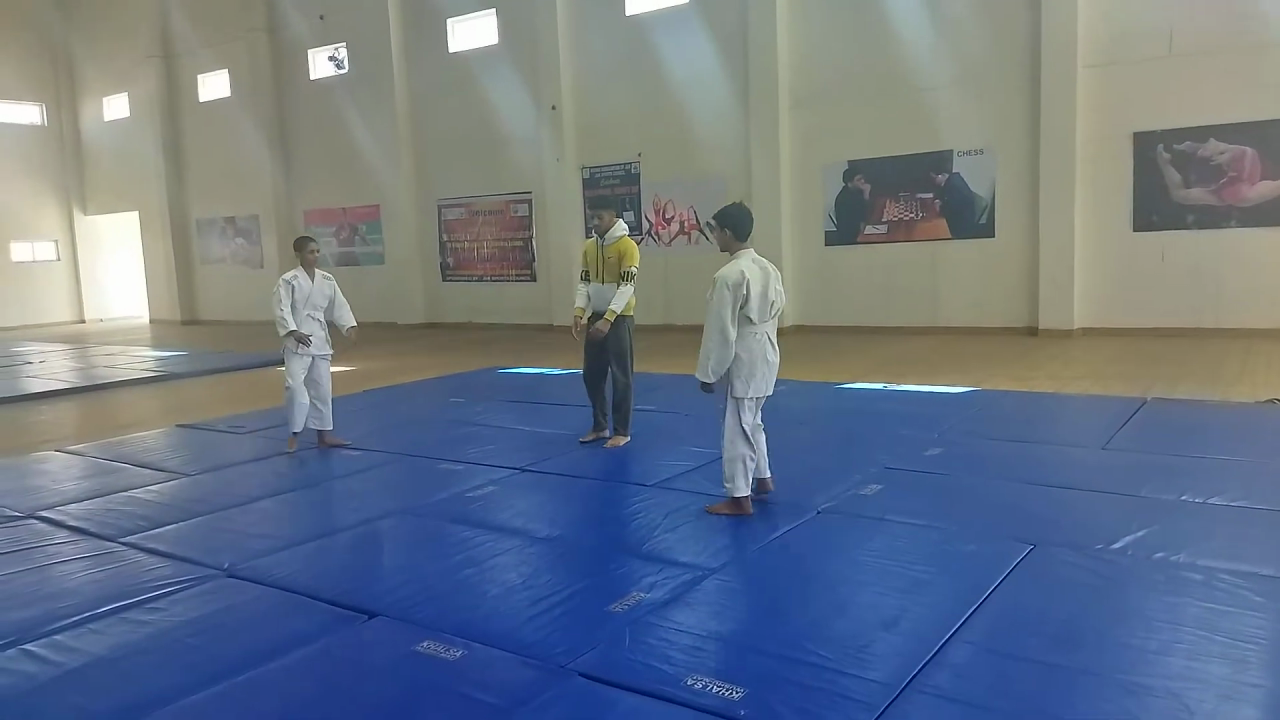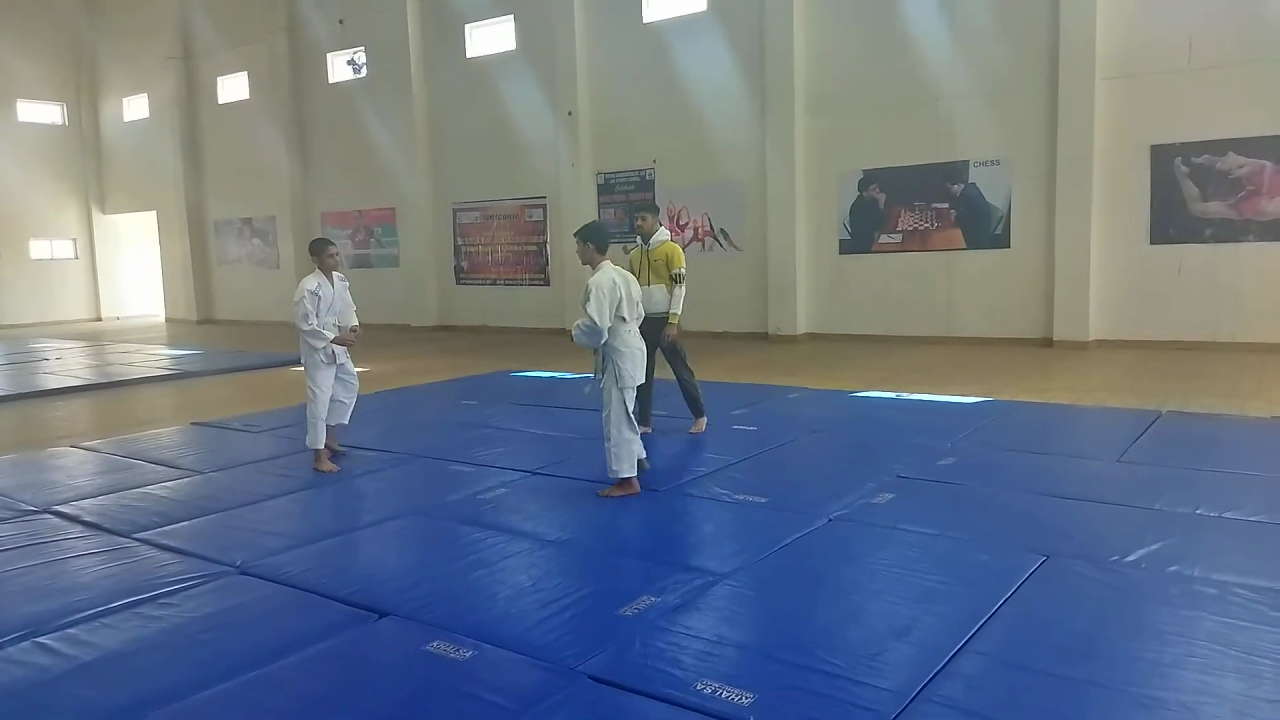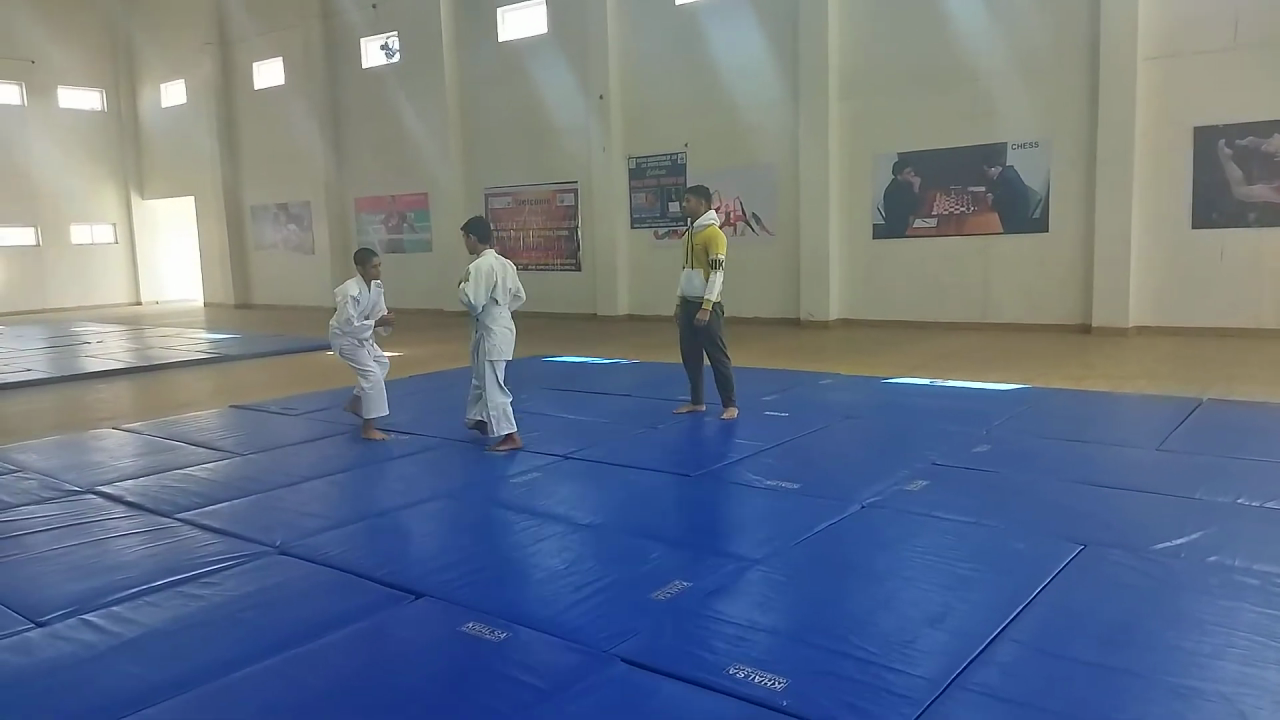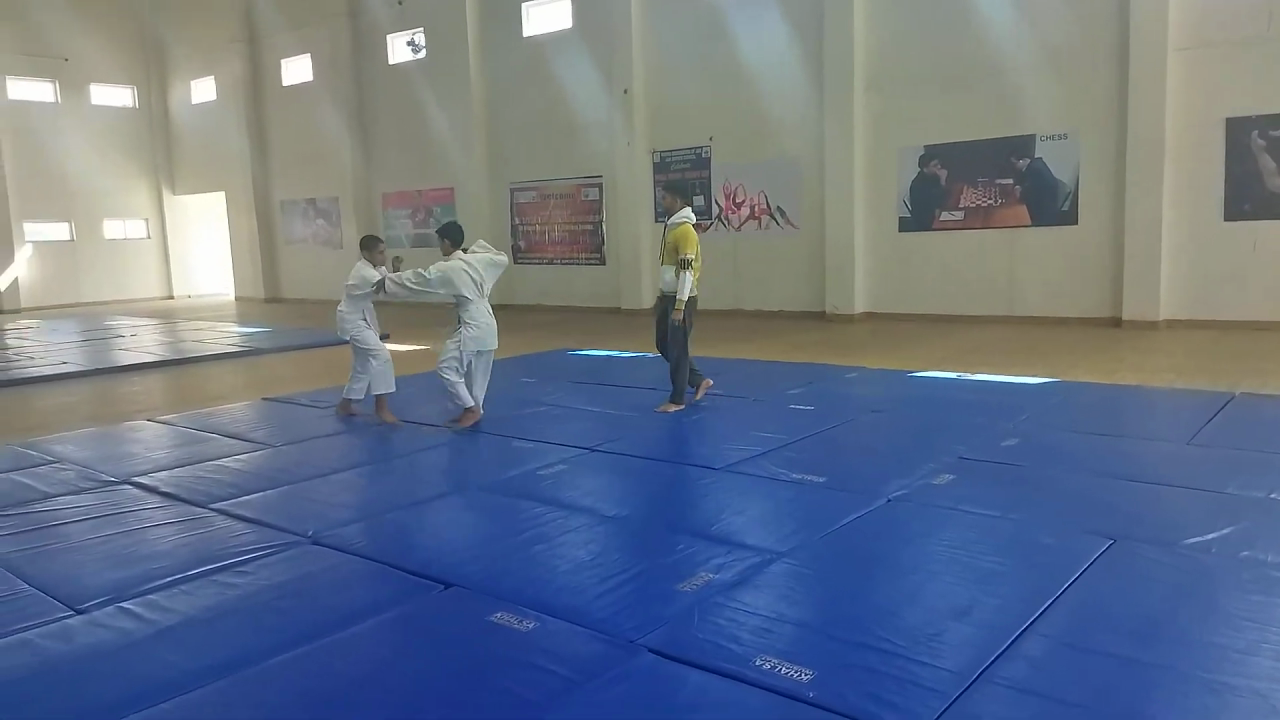
dt=1s
person 1, frame 1
left shoulder: (729, 275)
right shoulder: (768, 268)
left elbow: (720, 330)
left wrist: (708, 372)
left hip: (742, 358)
right hip: (766, 354)
left knee: (739, 428)
right knee: (749, 423)
left ankle: (740, 498)
right ankle: (762, 477)
person 1, frame 2
left shoulder: (599, 281)
right shoulder: (623, 275)
left elbow: (594, 327)
right elbow: (638, 313)
left wrist: (578, 333)
left hip: (619, 354)
right hip: (629, 347)
left knee: (618, 417)
right knee: (619, 413)
left ankle: (627, 480)
right ankle: (637, 458)
person 1, frame 3
left shoulder: (478, 266)
right shoulder: (505, 264)
left elbow: (472, 302)
right elbow: (519, 297)
left wrist: (463, 287)
left hip: (491, 332)
right hip: (500, 326)
left knee: (493, 385)
right knee: (480, 377)
left ankle: (509, 436)
right ankle: (480, 419)
person 1, frame 4
left shoulder: (445, 269)
right shoulder: (478, 259)
left elbow: (415, 279)
right elbow: (503, 259)
left wrist: (386, 282)
right wrist: (480, 248)
left hip: (472, 325)
right hip: (487, 322)
left knee: (447, 367)
right knee: (478, 373)
left ankle: (469, 408)
right ankle: (472, 409)
person 2, frame 1
left shoulder: (627, 246)
right shoulder: (589, 246)
left elbow: (627, 286)
right elbow: (584, 283)
left wrist: (607, 319)
right wrist: (579, 313)
left hip: (618, 319)
right hip: (596, 318)
left knee: (620, 377)
right knee: (591, 375)
left ankle: (621, 431)
right ankle: (600, 426)
person 2, frame 2
left shoulder: (671, 249)
right shoulder: (635, 255)
left elbow: (679, 288)
left wrist: (672, 322)
left hip: (666, 321)
right hip: (643, 321)
left knee: (681, 371)
right knee: (642, 374)
left ankle: (700, 416)
right ankle: (644, 423)
person 2, frame 3
left shoulder: (714, 234)
right shoulder: (690, 233)
left elbow: (716, 273)
left wrist: (706, 307)
right wrist: (680, 302)
left hip: (706, 306)
right hip: (689, 304)
left knee: (717, 356)
right knee: (690, 355)
left ankle: (730, 404)
right ankle: (697, 401)
person 2, frame 4
left shoulder: (685, 231)
right shoulder: (670, 227)
left elbow: (687, 271)
left wrist: (679, 306)
right wrist: (661, 297)
left hip: (682, 299)
right hip: (669, 298)
left knee: (676, 350)
right knee: (664, 346)
left ankle: (677, 399)
right ankle: (699, 380)
person 3, frame 1
left shoulder: (327, 280)
right shoulder: (288, 280)
left elbow: (339, 306)
right elbow: (282, 311)
left wrist: (349, 326)
right wrist: (294, 333)
left hip: (320, 339)
right hip: (297, 341)
left knee: (322, 389)
right knee: (295, 387)
left ankle: (323, 434)
right ankle: (294, 434)
person 3, frame 2
left shoulder: (340, 280)
right shoulder: (309, 288)
left elbow: (347, 308)
right elbow: (305, 325)
left wrist: (353, 326)
right wrist: (334, 338)
left hip: (336, 345)
right hip: (317, 348)
left knee: (348, 385)
right knee: (319, 398)
left ankle: (329, 436)
right ankle: (319, 455)
person 3, frame 3
left shoulder: (377, 286)
right shoulder: (350, 292)
left elbow: (378, 312)
right elbow: (348, 326)
left wrist: (386, 322)
right wrist: (376, 324)
left hip: (361, 336)
right hip: (345, 337)
left knee: (382, 363)
right knee: (372, 374)
left ankle: (356, 402)
right ankle: (369, 427)
person 3, frame 4
left shoulder: (373, 268)
right shoulder: (364, 273)
left hip: (360, 320)
right hip: (352, 323)
left knee: (362, 364)
right knee: (381, 355)
left ankle: (346, 404)
right ankle: (382, 407)
